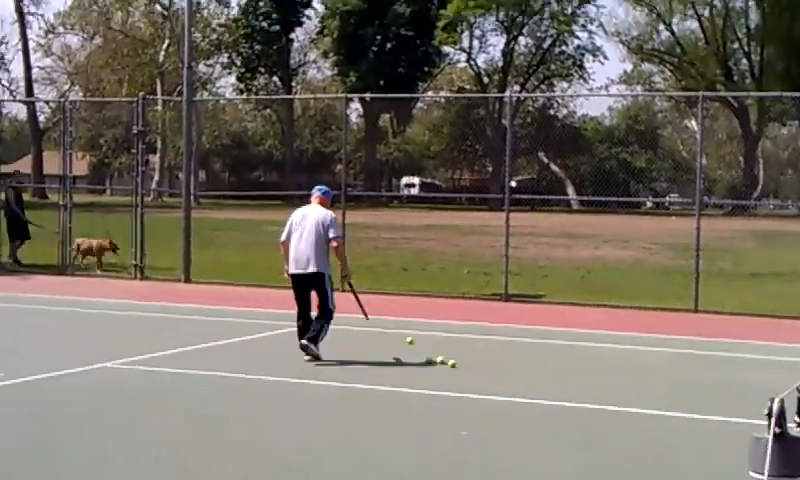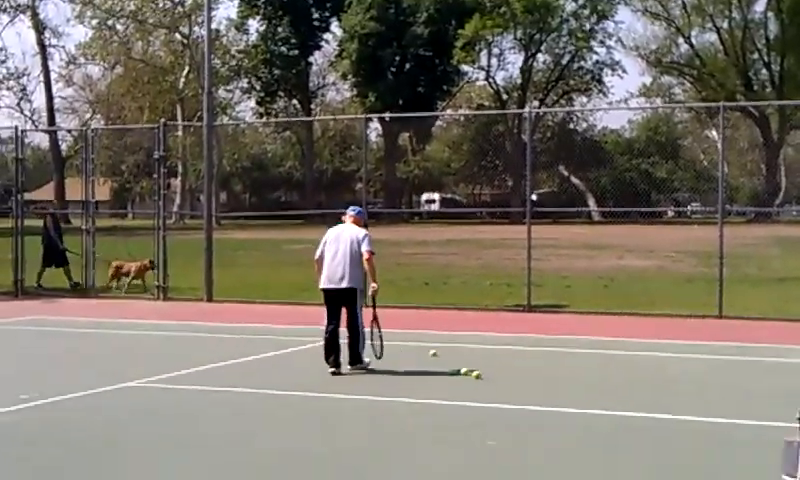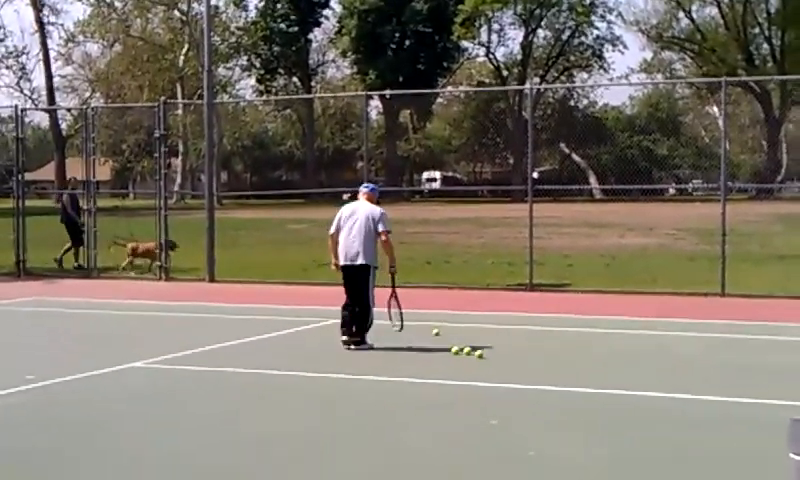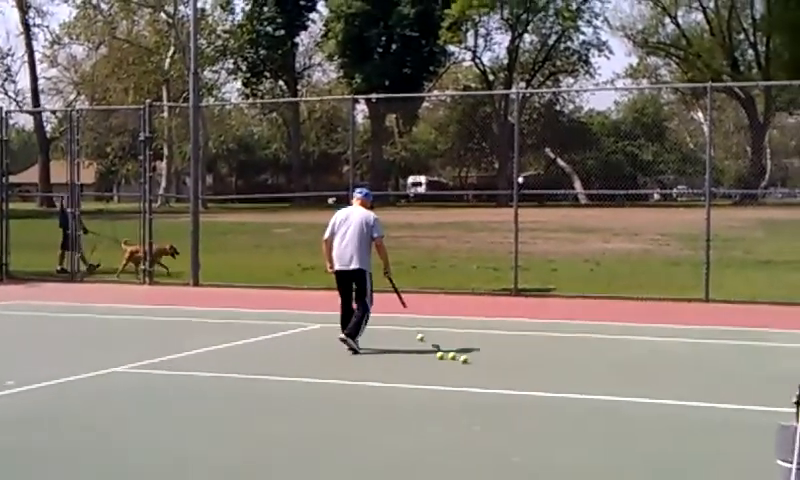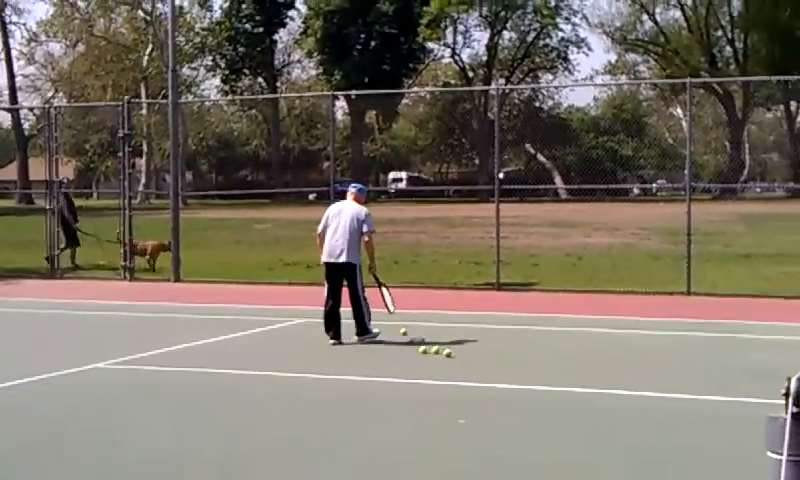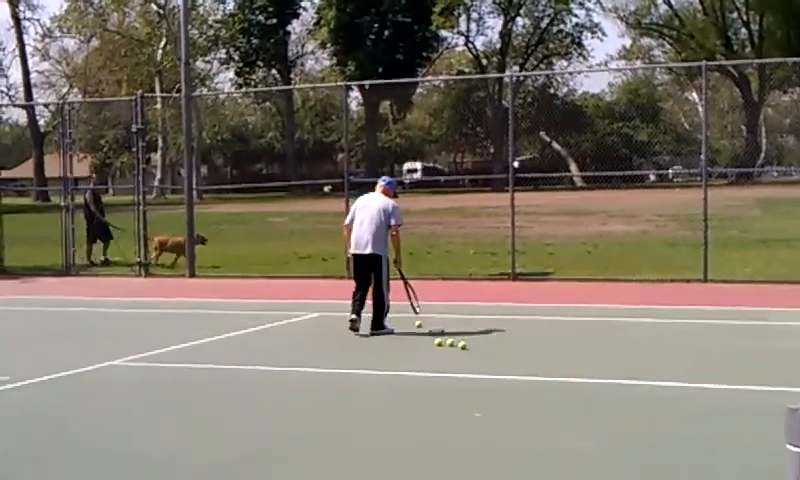
dt=0.3s
person 1, frame 1
left shoulder: (297, 213)
right shoulder: (328, 216)
left elbow: (283, 241)
right elbow: (335, 244)
left wrist: (286, 265)
right wrist: (344, 267)
left hip: (296, 269)
right hip: (318, 269)
left knee: (303, 311)
right knee: (326, 309)
left ankle: (309, 350)
right ankle: (310, 340)
person 1, frame 2
left shoulder: (331, 232)
right shoulder: (362, 233)
left elbow: (318, 258)
right elbow: (367, 257)
left wrist: (320, 279)
right wrist: (373, 281)
left hip: (329, 283)
right hip: (351, 284)
left knee: (332, 324)
right knee: (354, 323)
left ankle: (333, 363)
right ankle: (355, 360)
person 1, frame 3
left shoulder: (345, 209)
right shoulder: (377, 211)
left elbow: (332, 234)
right elbow: (385, 238)
left wrist: (334, 258)
right wrist: (392, 261)
left hip: (346, 260)
right hip: (365, 261)
left knee: (350, 299)
right knee: (364, 301)
left ankle: (346, 333)
right ankle: (358, 340)
person 1, frame 4
left shoulder: (339, 214)
right shoulder: (371, 217)
left elbow: (326, 240)
right elbow: (379, 244)
left wrist: (329, 262)
right wrist: (386, 265)
left hip: (340, 265)
right hip: (360, 266)
left knee: (346, 304)
right knee: (363, 304)
left ankle: (351, 338)
right ankle: (349, 334)
person 1, frame 5
left shoulder: (333, 208)
right shoulder: (363, 212)
left elbow: (320, 233)
right elbow: (367, 239)
left wrist: (322, 254)
right wrist: (372, 261)
left hip: (330, 258)
right hip: (351, 259)
left knee: (332, 298)
right knee: (357, 296)
left ankle: (333, 335)
right ankle: (363, 331)
person 1, frame 6
left shoulder: (360, 200)
right shoulder: (391, 204)
left elbow: (347, 225)
right elbow: (394, 232)
left wrist: (350, 246)
right wrist: (398, 255)
left hip: (357, 250)
right hip: (377, 251)
left knee: (361, 286)
right knee: (380, 288)
left ankle: (355, 314)
right ankle: (378, 325)
